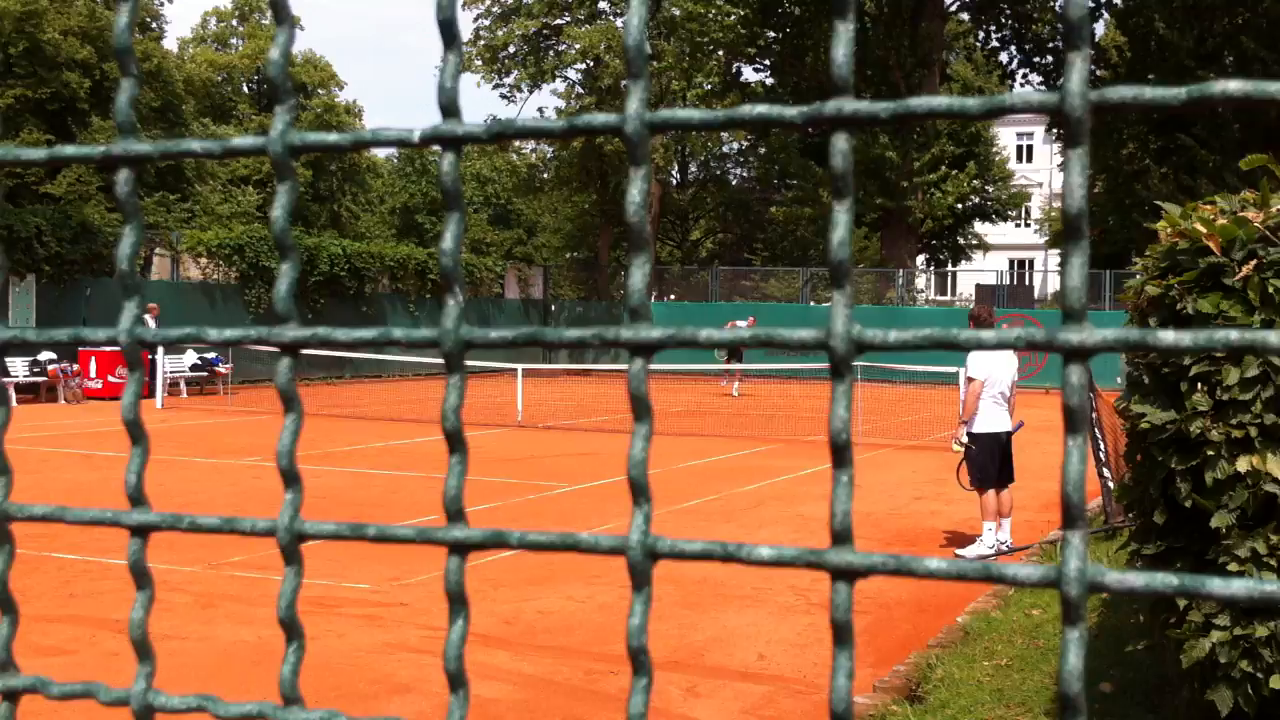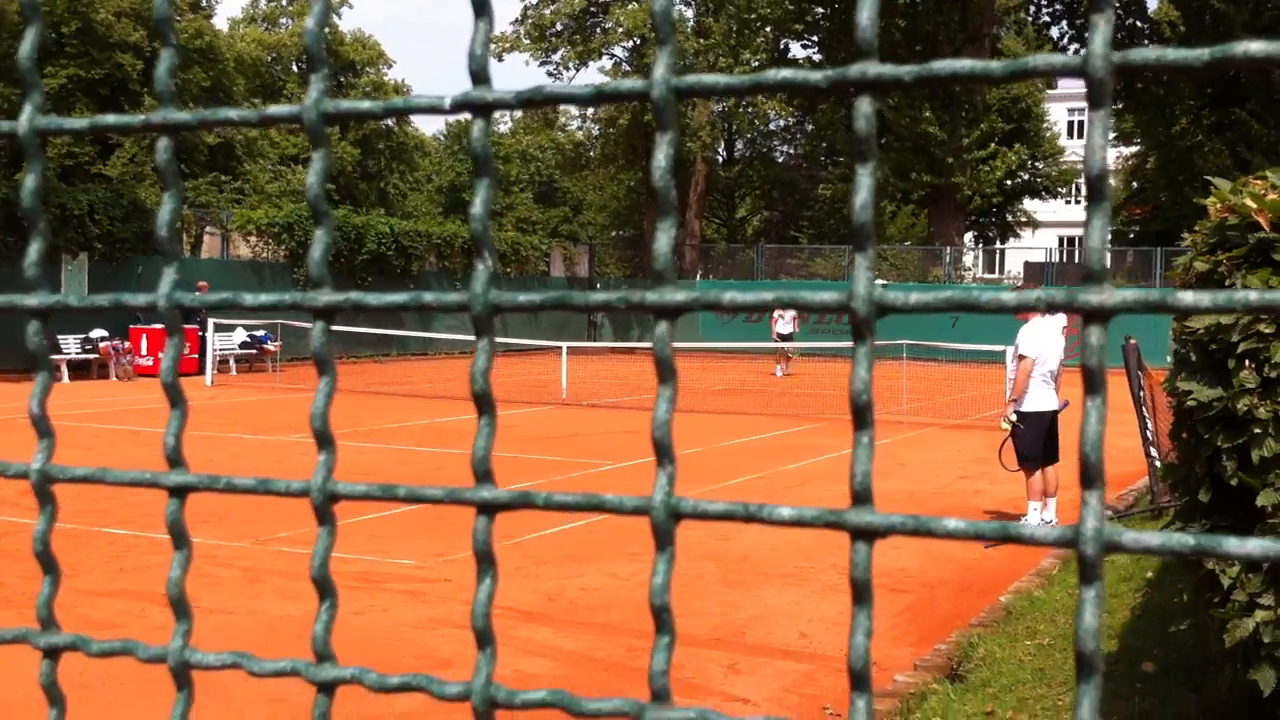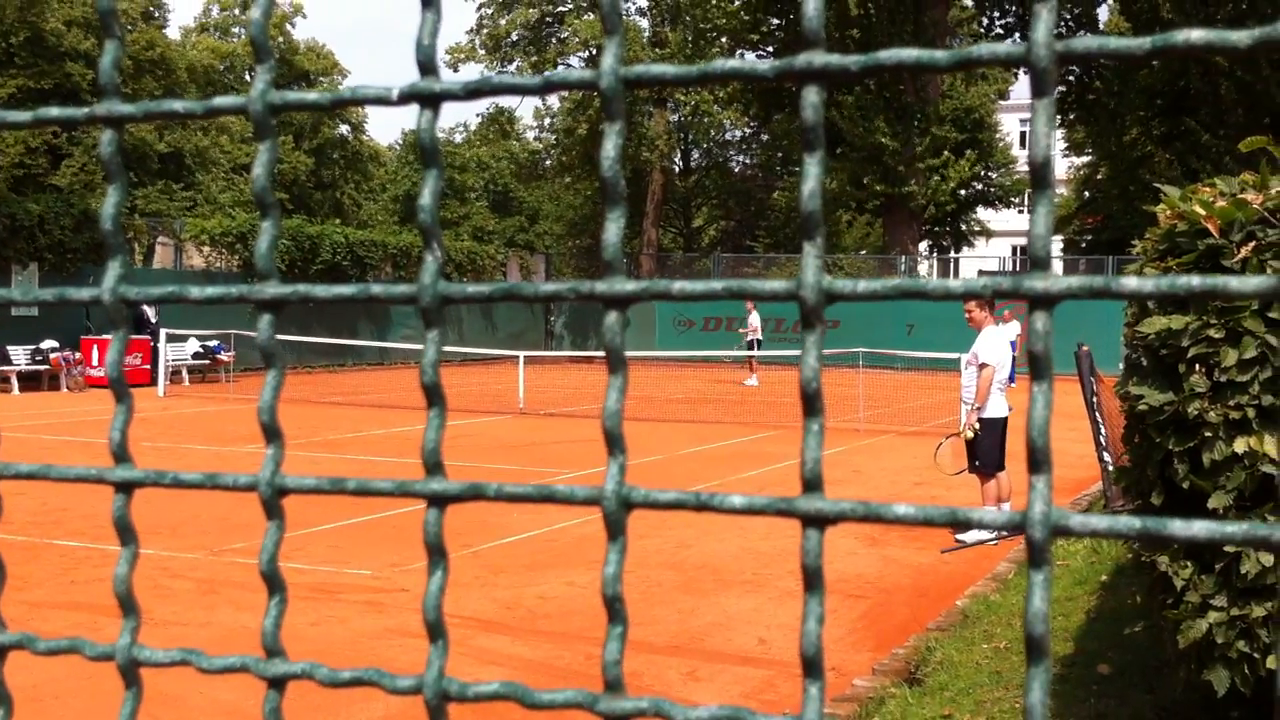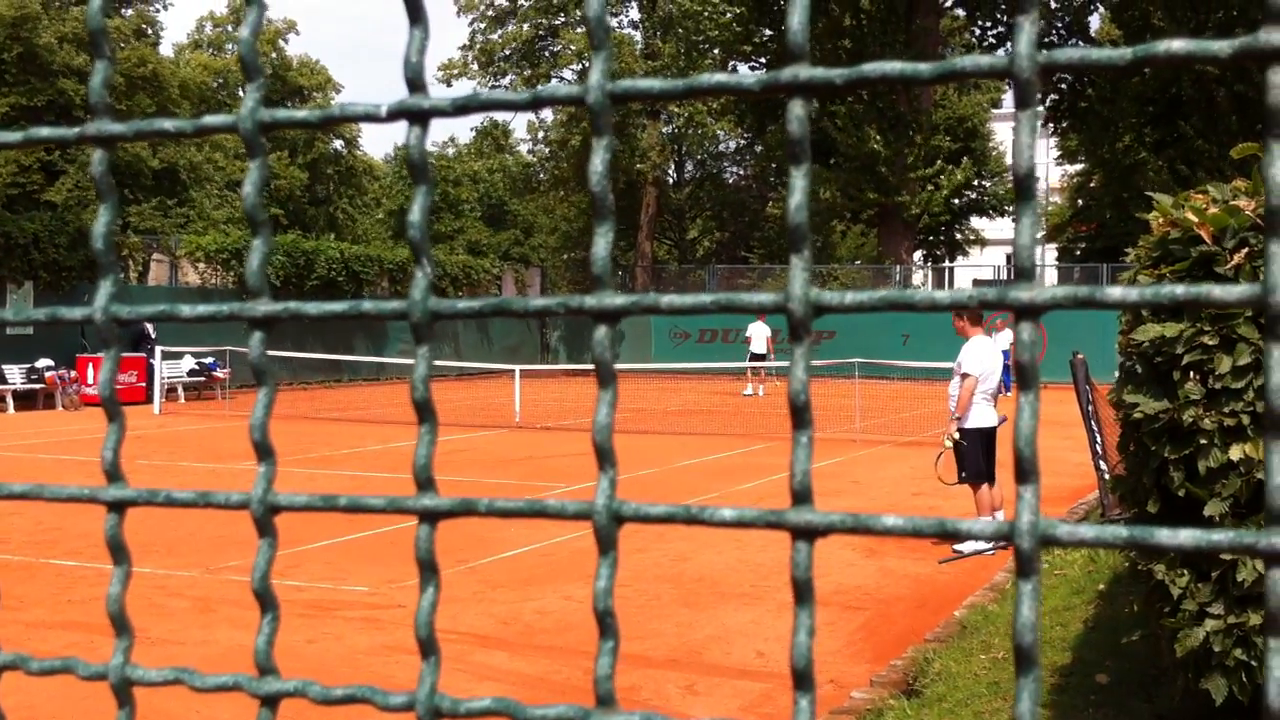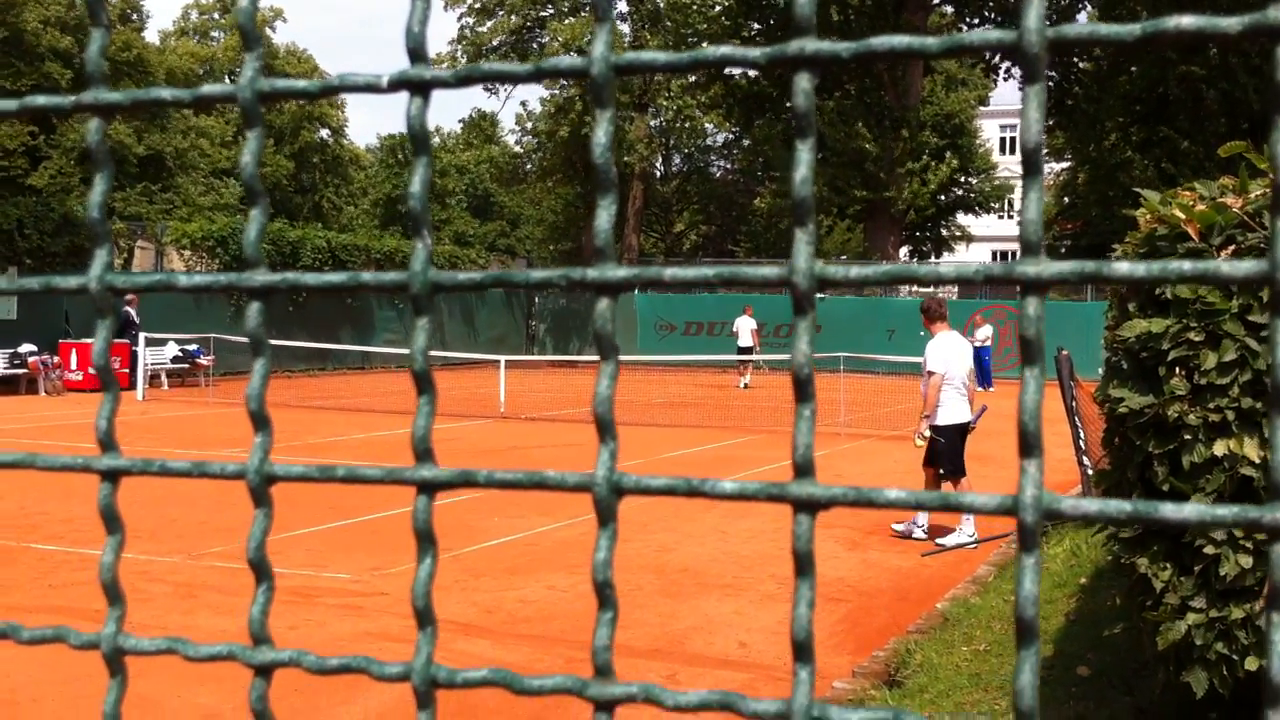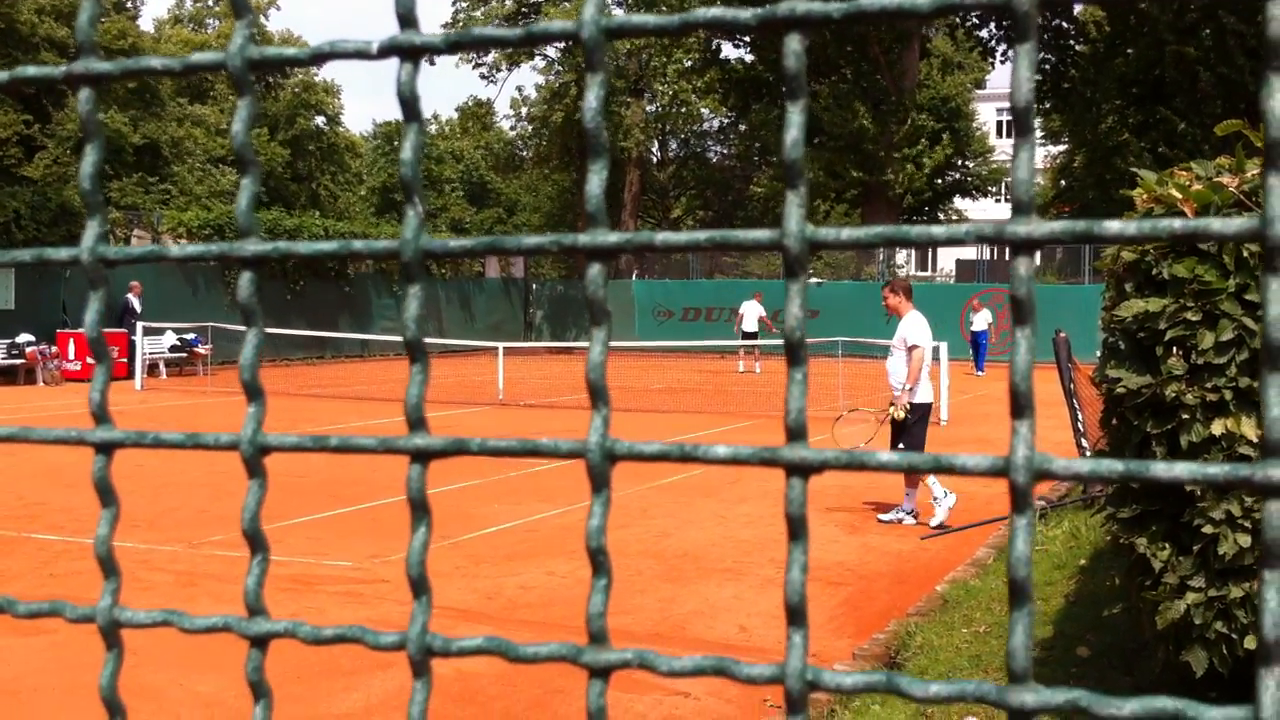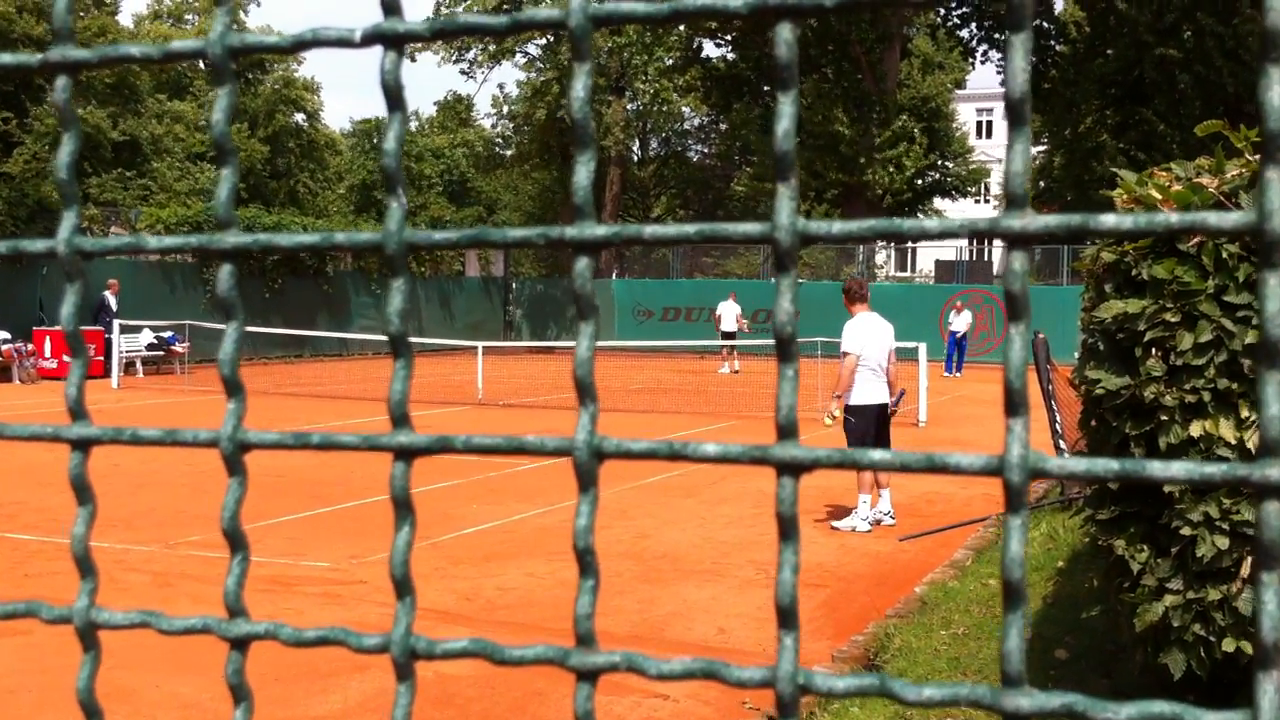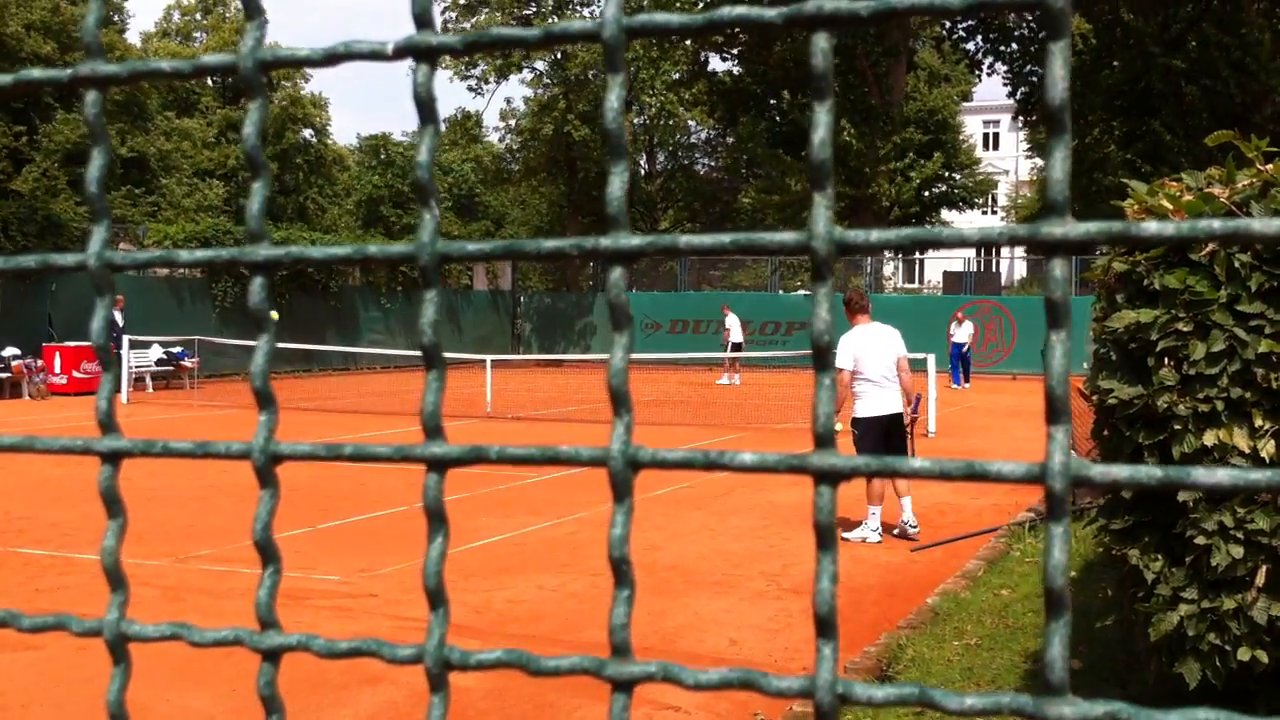
dt=0.7s
person 1, frame 1
left shoulder: (979, 353)
right shoulder: (1008, 353)
left elbow: (974, 391)
right elbow: (1012, 392)
left wrist: (962, 423)
left hip: (982, 428)
right hip: (1003, 427)
left knee: (986, 486)
right knee: (1002, 484)
left ankle: (988, 542)
right ankle: (1004, 538)
person 1, frame 2
left shoulder: (1029, 331)
right shoulder: (1055, 329)
left elbow: (1025, 369)
left wrist: (1011, 402)
left hip: (1030, 407)
right hip: (1049, 405)
left knee: (1031, 466)
right knee: (1048, 463)
left ankle: (1033, 519)
right ankle: (1049, 516)
person 1, frame 3
left shoulder: (987, 338)
right shoulder: (999, 337)
left elbow: (987, 376)
left wrist: (974, 411)
left hip: (985, 414)
right hip: (996, 412)
left knee: (986, 471)
right knee: (998, 469)
left ankle: (987, 528)
person 1, frame 4
left shoulder: (973, 348)
right shoulder: (992, 347)
left elbow: (968, 386)
left wrist: (954, 419)
left hip: (971, 423)
right hip: (986, 421)
left knee: (977, 481)
right knee: (988, 480)
left ankle: (985, 538)
person 1, frame 5
left shoulder: (936, 345)
right shoulder: (962, 342)
left elbow: (934, 384)
right elbow: (970, 382)
left wrist: (924, 418)
right wrist: (970, 412)
left hip: (945, 420)
right hip: (958, 417)
left knee: (955, 476)
right knee: (931, 469)
left ankle: (967, 530)
right ankle: (919, 524)
person 1, frame 6
left shoulder: (913, 321)
right shoulder: (908, 322)
left elbow: (918, 358)
left wrist: (905, 391)
right wrist: (901, 395)
left hip: (913, 399)
right hip: (908, 399)
left knee: (906, 453)
right knee: (907, 454)
left ankle: (941, 496)
right ankle: (908, 509)
person 1, frame 7
left shoulder: (854, 326)
right shoulder: (885, 325)
left elbow: (848, 367)
right elbow: (892, 366)
left wrist: (836, 398)
right wrist: (892, 397)
left hip: (860, 401)
right hip: (881, 400)
left ankle: (862, 516)
right ankle: (885, 510)
person 1, frame 8
left shoulder: (849, 340)
right shoulder: (892, 333)
left elbow: (844, 382)
right elbow: (905, 373)
left wrist: (835, 412)
right wrist: (910, 405)
left hip: (867, 413)
right hip: (894, 410)
left ankle: (872, 527)
right ankle: (908, 520)
